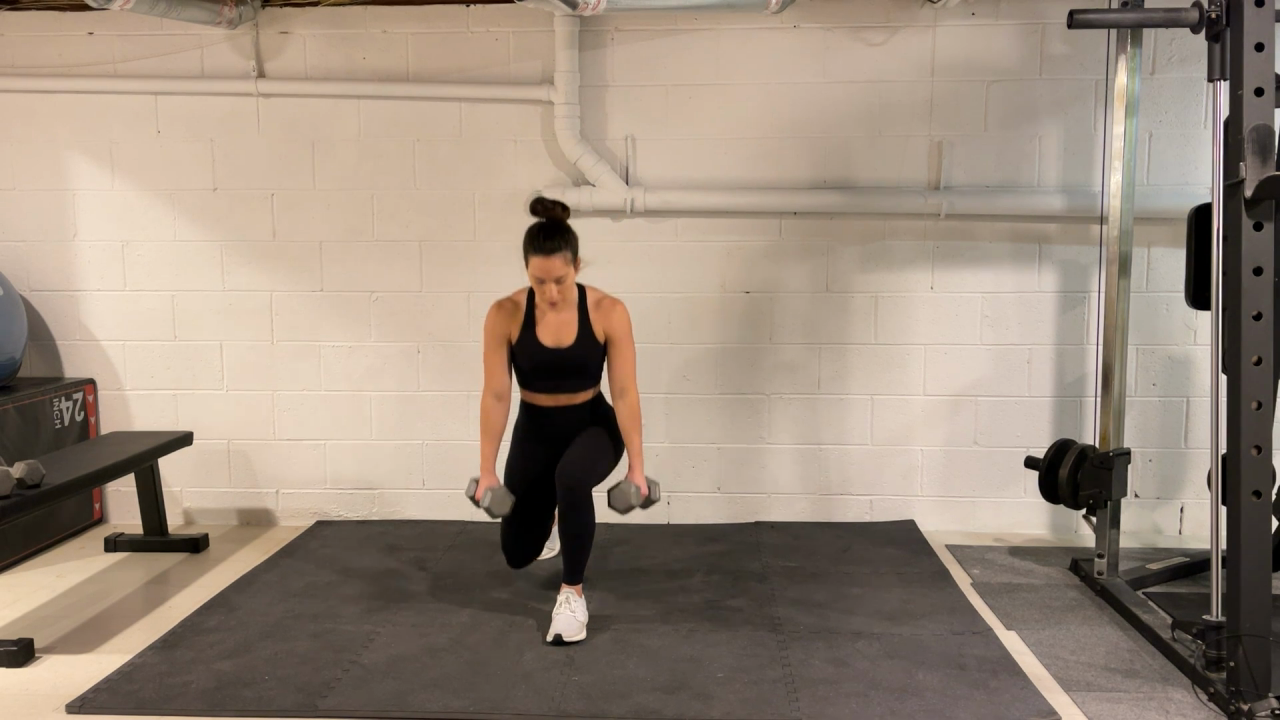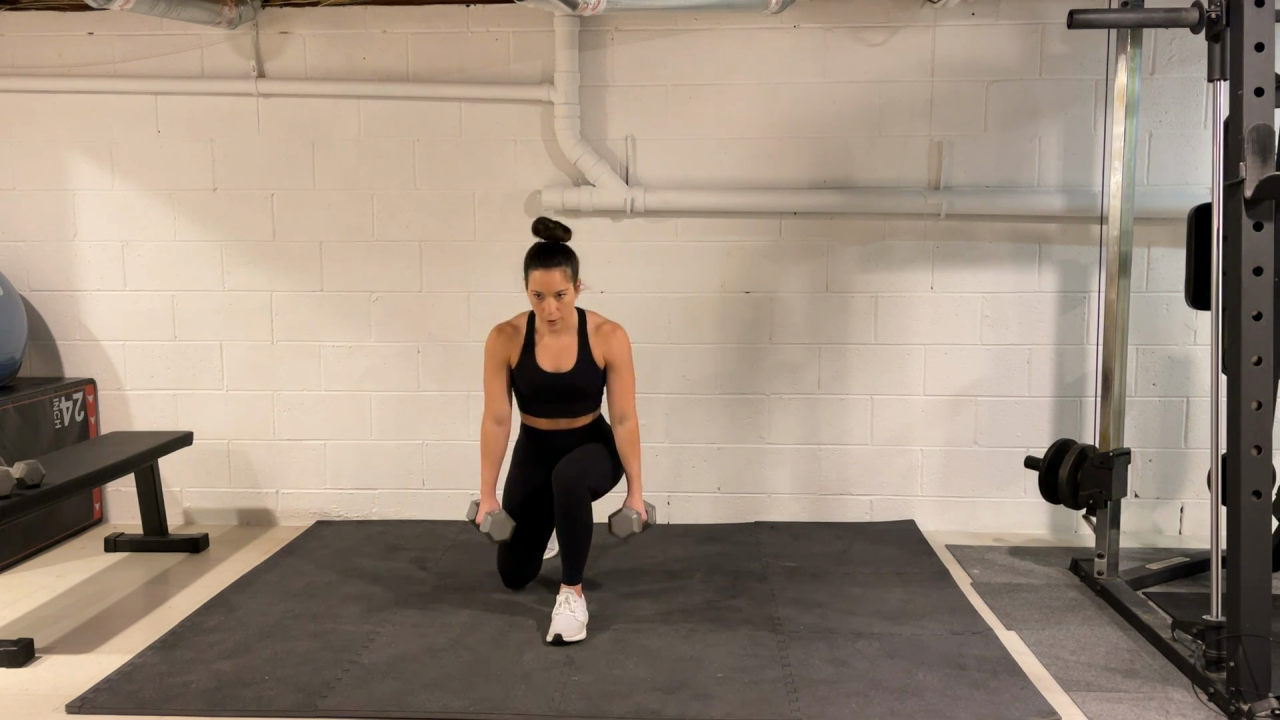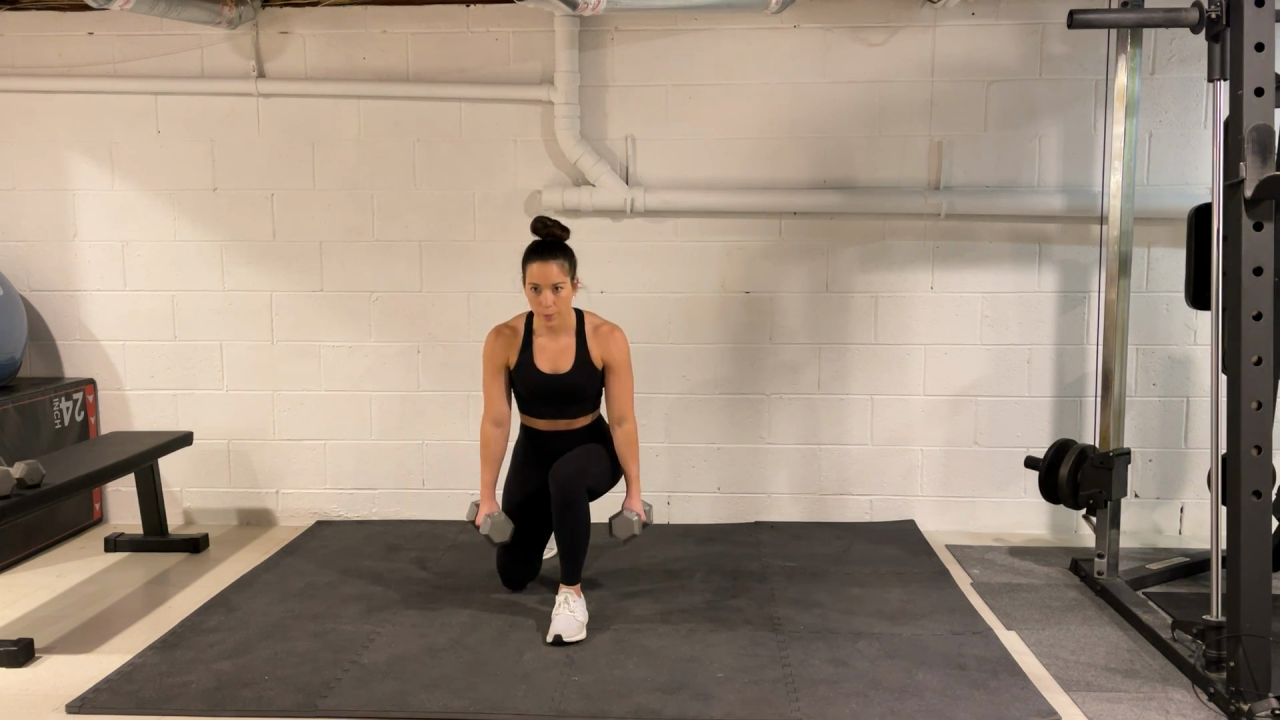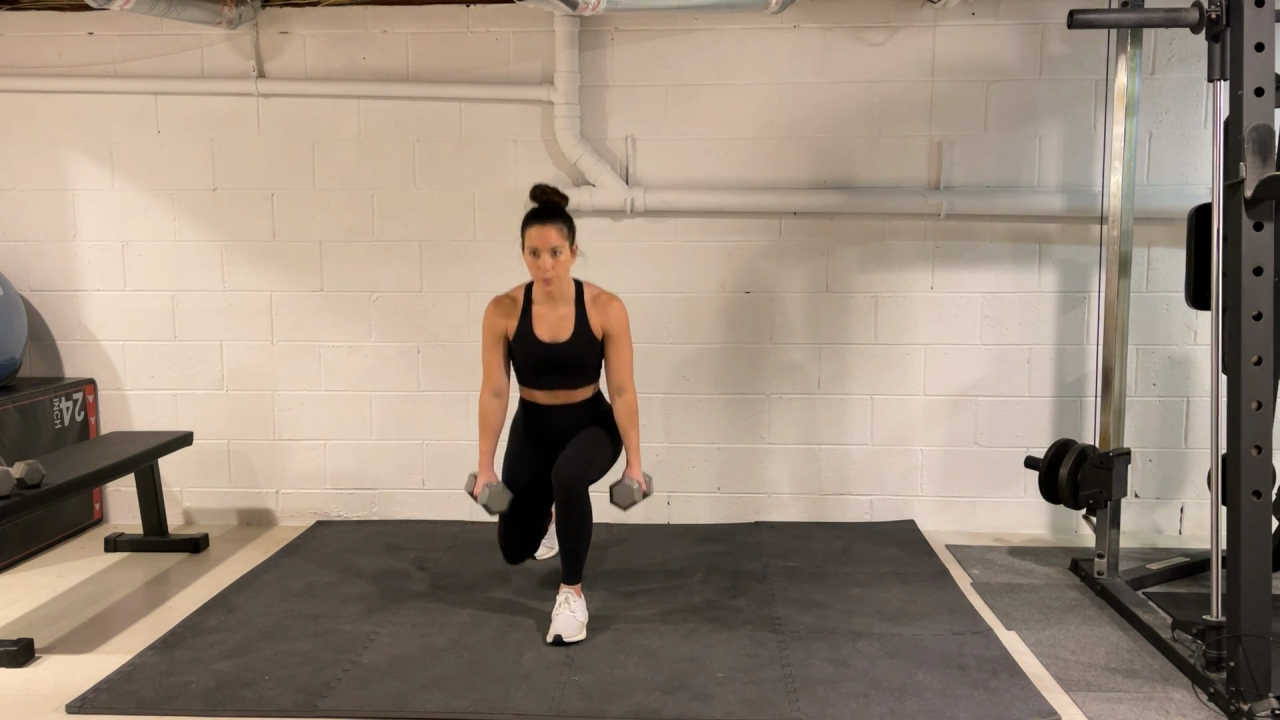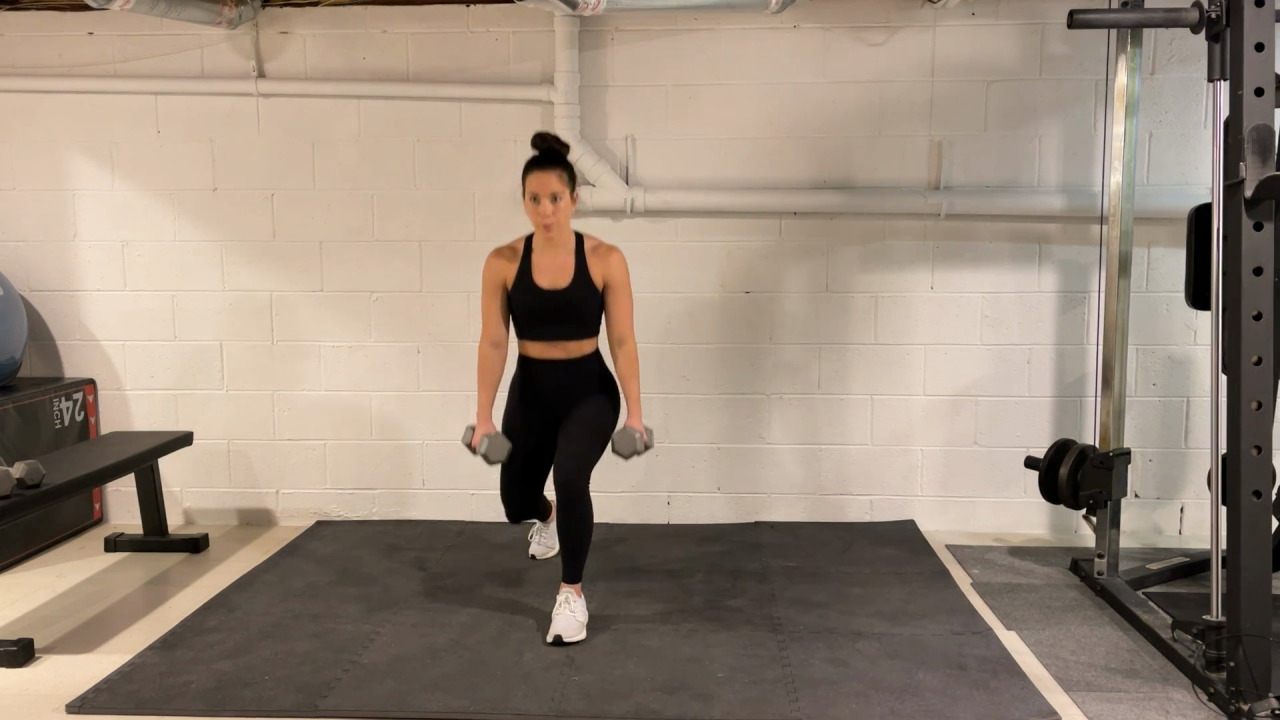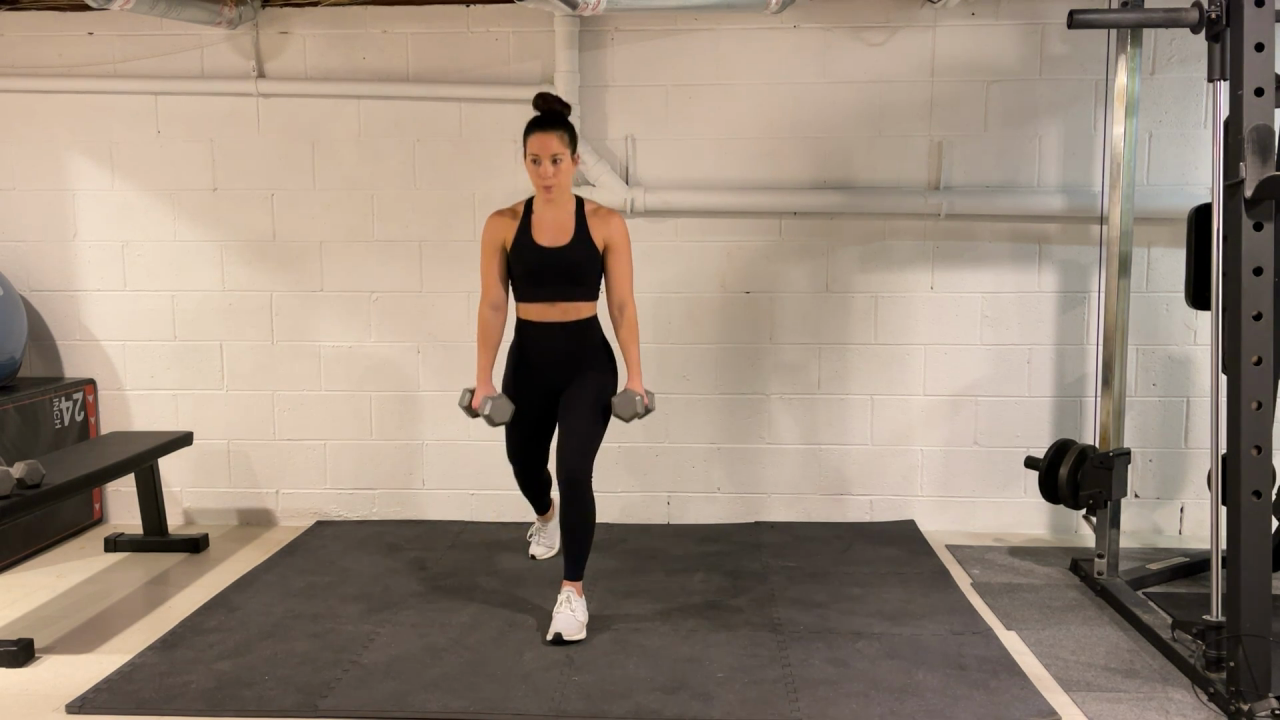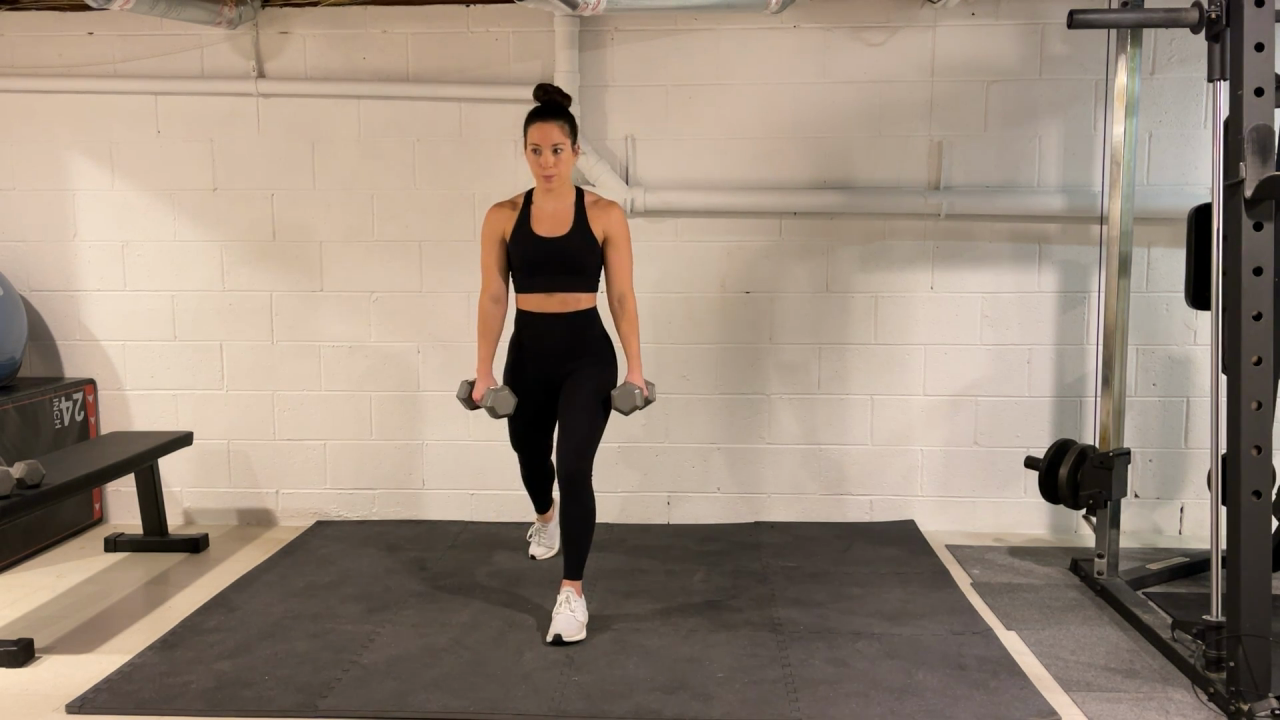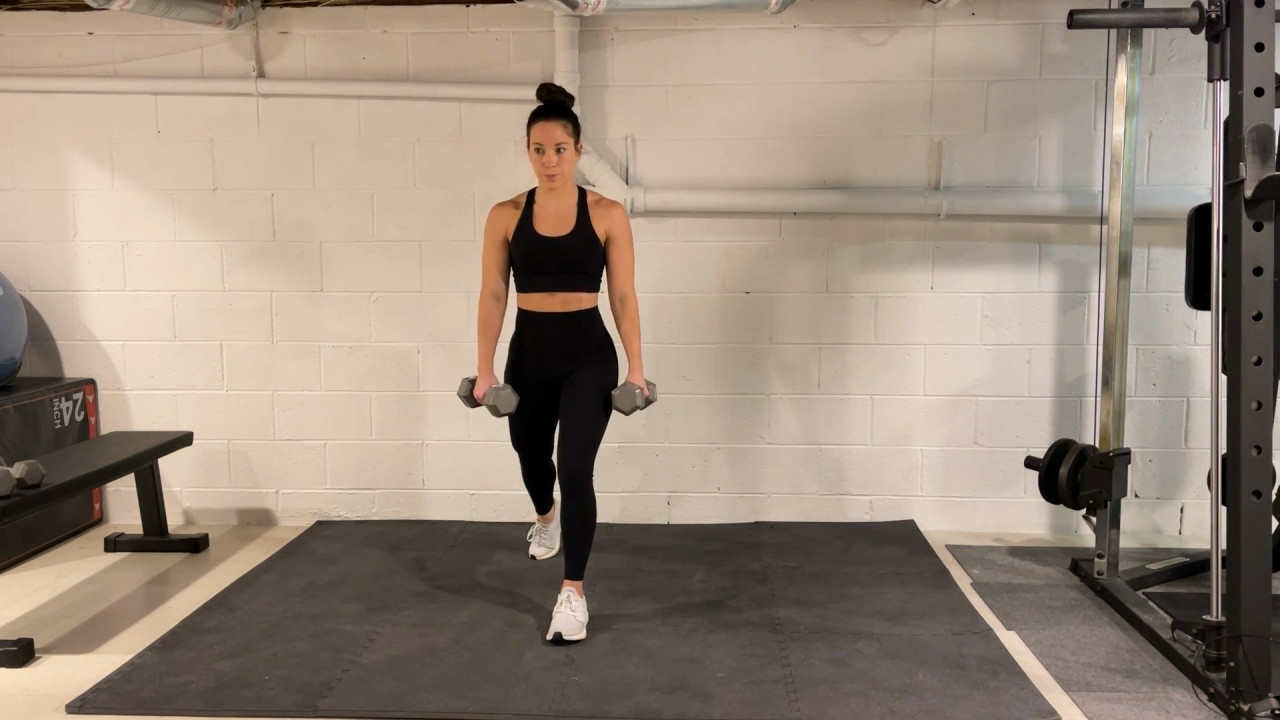
dt=0.2s
person 1, frame 1
left shoulder: (609, 312)
right shoulder: (505, 314)
left elbow: (625, 393)
right elbow: (496, 395)
left wrist: (636, 465)
right wrist: (487, 469)
left hip: (592, 424)
right hip: (534, 430)
left knee: (572, 479)
right knee: (517, 552)
left ankle: (572, 594)
right ankle: (549, 521)
person 1, frame 2
left shoulder: (609, 337)
right shoulder: (504, 338)
left elbow: (624, 419)
right elbow: (496, 420)
left wrist: (635, 489)
right wrist: (487, 493)
left hip: (591, 445)
right hip: (534, 452)
left knee: (569, 480)
right knee: (515, 573)
left ankle: (572, 594)
right ankle: (548, 524)
person 1, frame 3
left shoulder: (607, 338)
right shoulder: (503, 340)
left elbow: (622, 421)
right elbow: (495, 422)
left wrist: (633, 490)
right wrist: (486, 495)
left hip: (591, 447)
right hip: (533, 453)
left knee: (566, 480)
right knee: (513, 575)
left ankle: (571, 594)
right ankle: (548, 525)
person 1, frame 4
left shoulder: (606, 308)
right shoulder: (502, 311)
left elbow: (622, 391)
right elbow: (494, 393)
left wrist: (633, 460)
right wrist: (485, 465)
left hip: (590, 425)
right hip: (531, 429)
left knee: (569, 478)
right knee: (514, 549)
left ankle: (572, 594)
right ankle: (548, 517)
person 1, frame 5
left shoulder: (606, 260)
right shoulder: (503, 262)
left elbow: (623, 342)
right elbow: (493, 344)
left wrist: (634, 410)
right wrist: (484, 415)
left hip: (589, 389)
right hip: (530, 391)
left knee: (570, 476)
right knee: (516, 504)
left ankle: (572, 594)
right ankle: (547, 514)
person 1, frame 6
left shoulder: (606, 223)
right shoulder: (503, 224)
left elbow: (623, 305)
right elbow: (492, 306)
left wrist: (634, 374)
right wrist: (483, 379)
left hip: (588, 361)
right hip: (527, 361)
left knee: (574, 472)
right knee: (523, 464)
left ankle: (573, 593)
right ankle: (546, 514)
person 1, frame 7
left shoulder: (605, 214)
right shoulder: (503, 216)
left elbow: (621, 295)
right elbow: (492, 298)
left wrist: (634, 366)
right wrist: (484, 370)
left hip: (587, 353)
right hip: (527, 354)
left knee: (575, 469)
right knee: (529, 454)
left ankle: (572, 593)
right ankle: (545, 515)
person 1, frame 8
left shoulder: (607, 214)
right shoulder: (505, 215)
left elbow: (623, 296)
right elbow: (492, 296)
left wrist: (636, 366)
right wrist: (484, 367)
left hip: (588, 353)
right hip: (528, 353)
left knee: (576, 468)
right knee: (530, 454)
left ankle: (573, 592)
right ankle: (546, 516)
